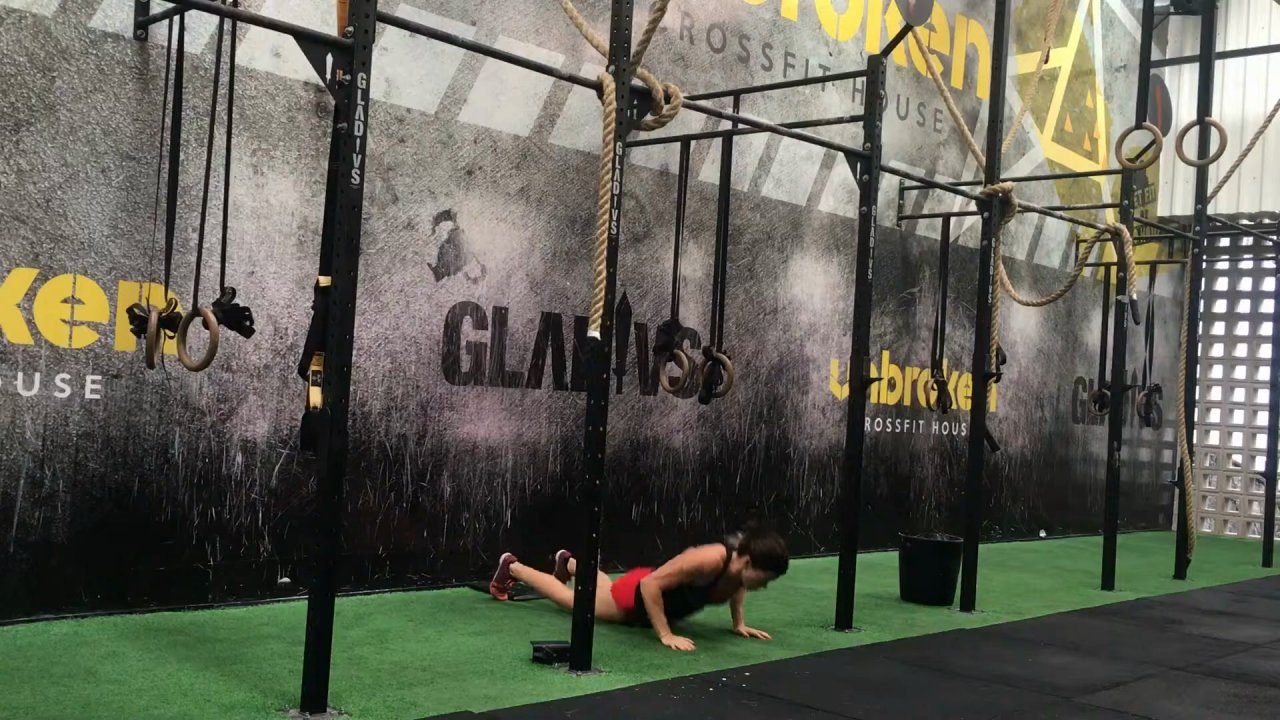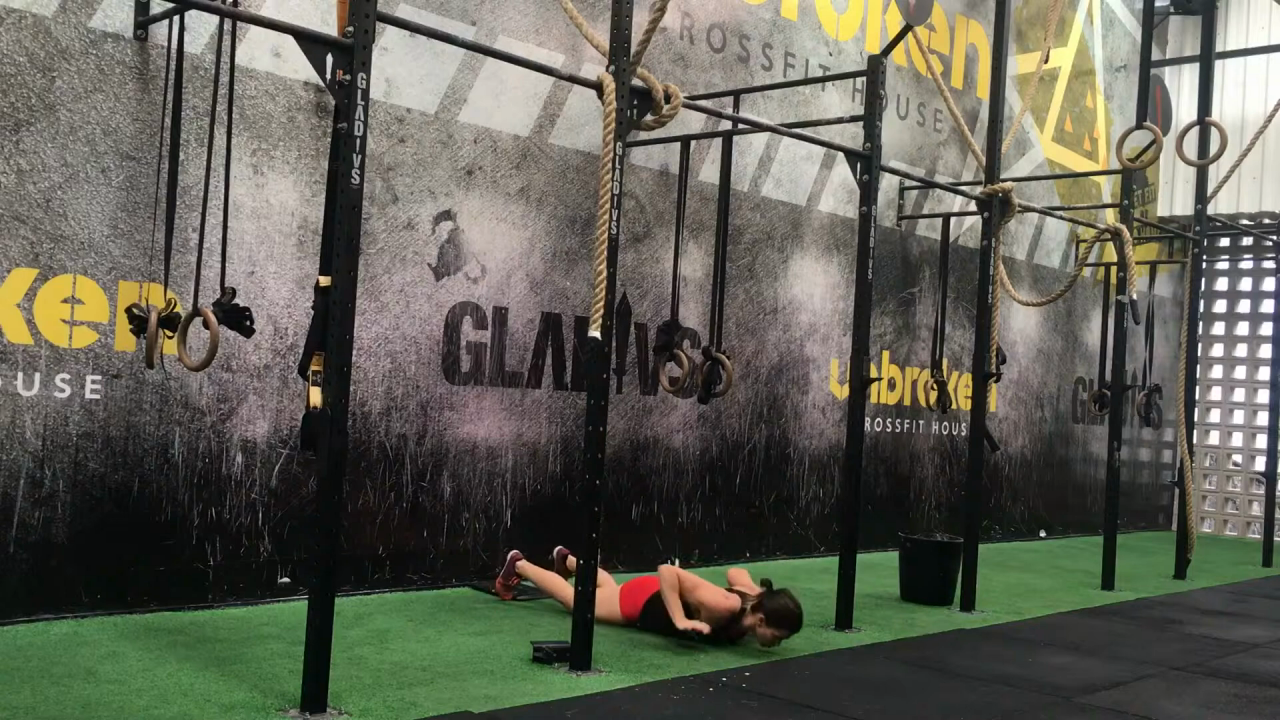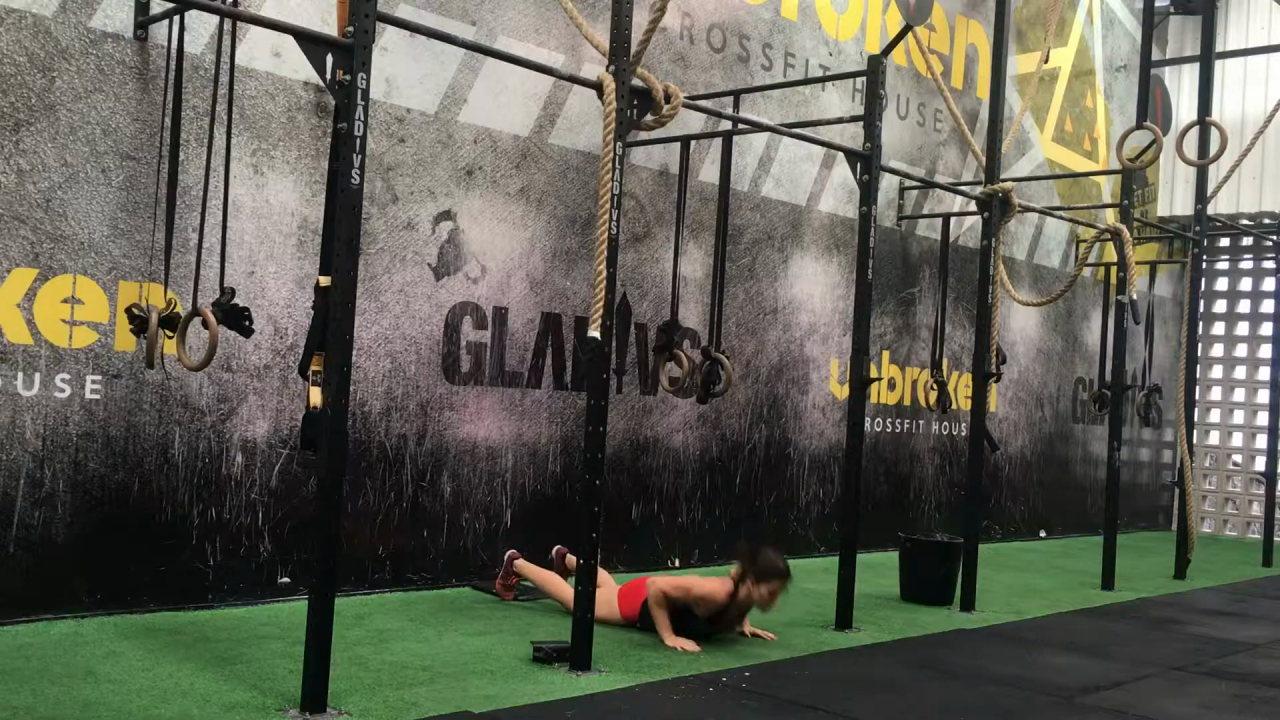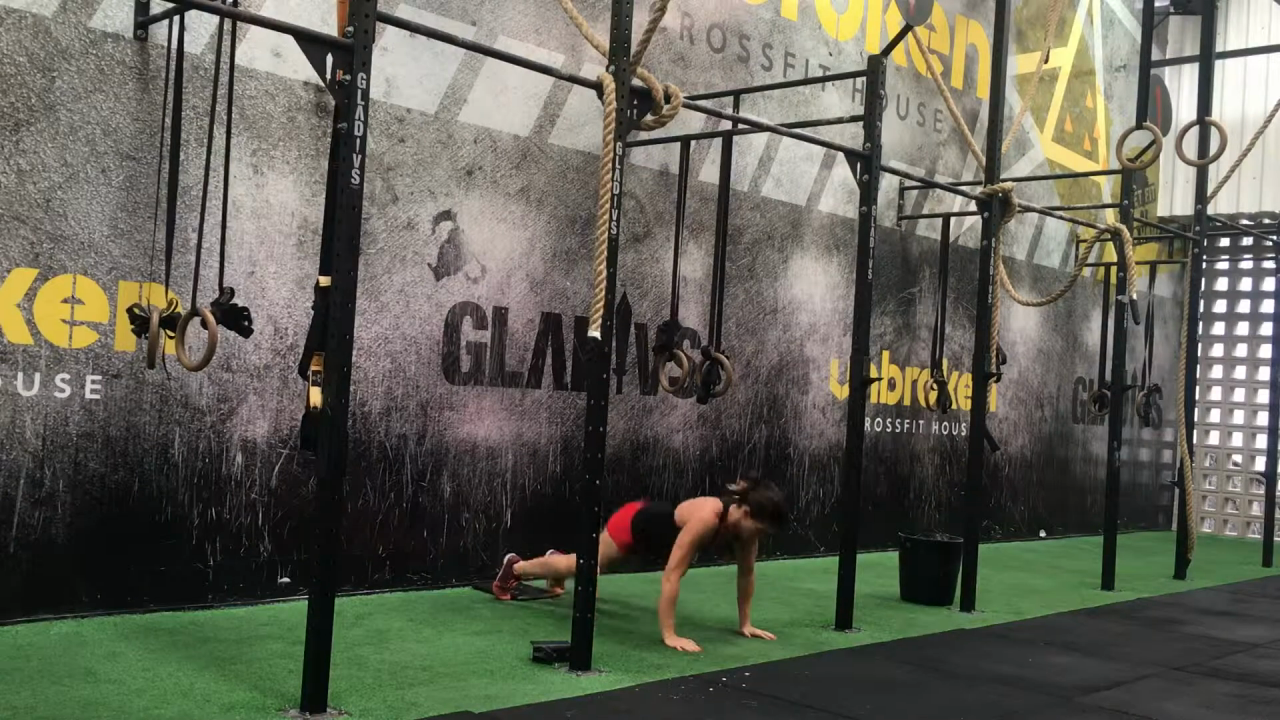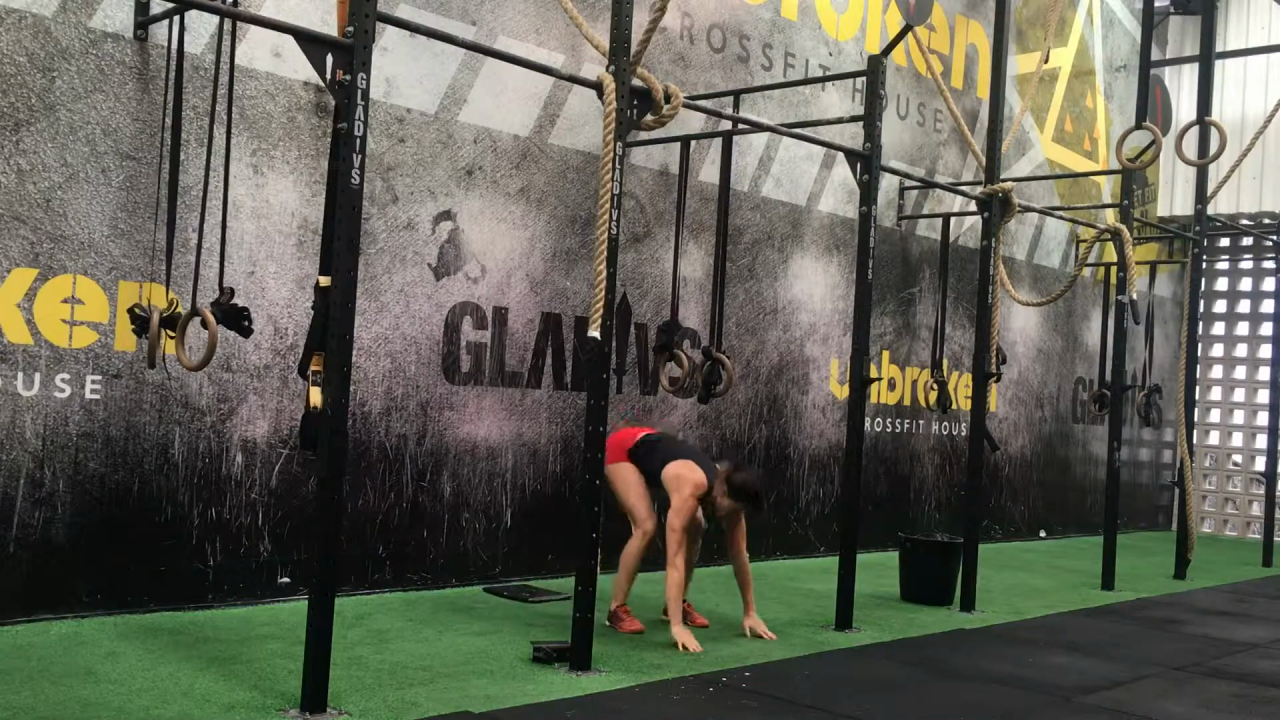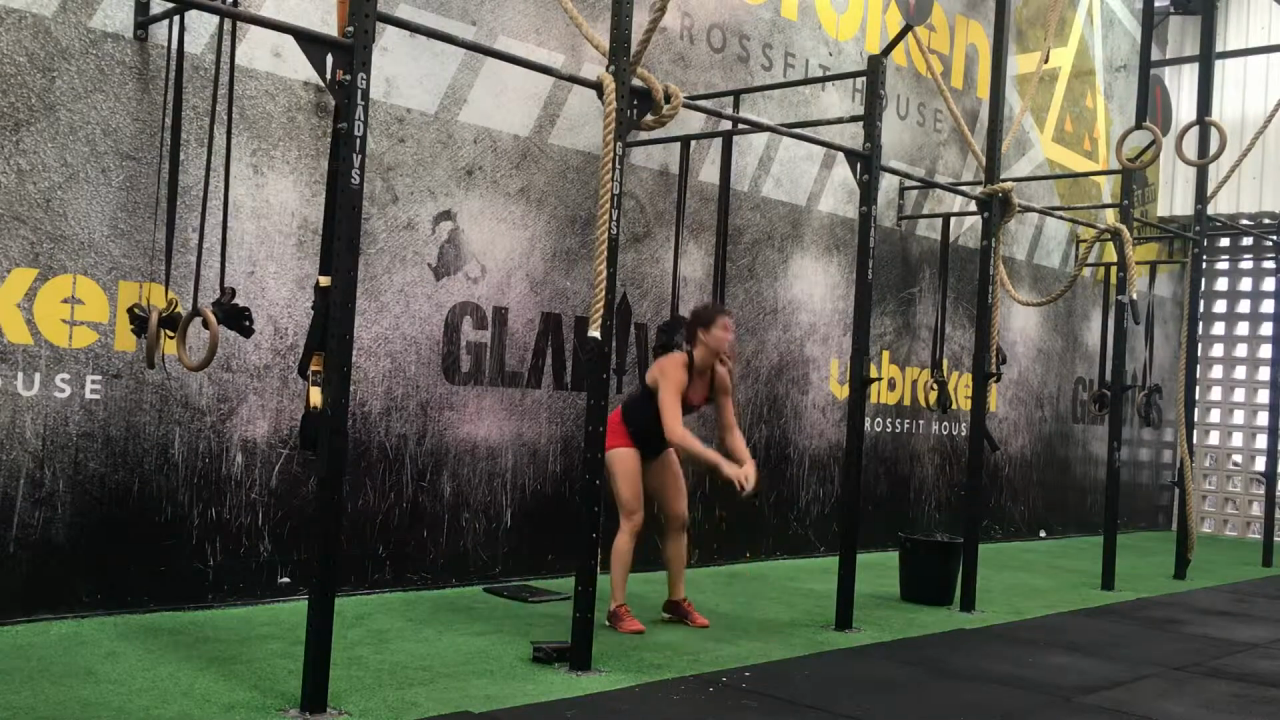
dt=0.4s
person 1, frame 1
left shoulder: (742, 564)
right shoulder: (708, 561)
right elbow: (649, 585)
left wrist: (739, 624)
right wrist: (666, 636)
left hip: (658, 589)
right hip: (633, 599)
left knee: (606, 585)
right knee: (570, 599)
left ankle: (568, 563)
right ankle: (511, 567)
person 1, frame 2
left shoulder: (754, 600)
right shoulder: (722, 608)
left elbow: (734, 571)
right elbow: (666, 570)
right wrist: (680, 619)
left hip: (660, 596)
right hip: (641, 605)
left knee: (610, 585)
right knee: (574, 599)
left ankle: (567, 559)
right ankle: (519, 564)
person 1, frame 3
left shoulder: (746, 589)
right shoulder: (716, 595)
left elbow: (737, 572)
right elbow: (654, 585)
left wrist: (744, 623)
right wrist: (668, 636)
left hip: (664, 598)
right hip: (639, 605)
left knee: (611, 587)
right knee: (573, 599)
left ankle: (565, 558)
right ankle: (516, 563)
person 1, frame 4
left shoulder: (744, 521)
right shoulder: (706, 518)
left elbow: (746, 573)
right elbow: (671, 575)
left wrist: (745, 623)
right wrist: (669, 635)
left hip: (655, 535)
right hip: (633, 525)
left knee: (594, 566)
left ankle: (560, 556)
right ankle: (515, 567)
person 1, frame 5
left shoulder: (732, 490)
right shoulder: (689, 489)
left elbow: (739, 556)
right elbow: (674, 558)
left wrist: (750, 614)
right wrist: (678, 627)
left hip: (655, 445)
right hip: (624, 448)
left knee: (694, 530)
right knee: (646, 527)
left ankle: (676, 603)
right ankle: (617, 608)
person 1, frame 6
left shoulder: (720, 377)
right shoulder: (673, 368)
left elbow: (730, 429)
right elbow: (674, 432)
left wrist: (747, 464)
right wrist: (722, 463)
left hip: (657, 444)
right hip: (623, 435)
left knee: (679, 519)
right knee: (633, 518)
left ankle: (676, 601)
right ankle: (617, 609)
